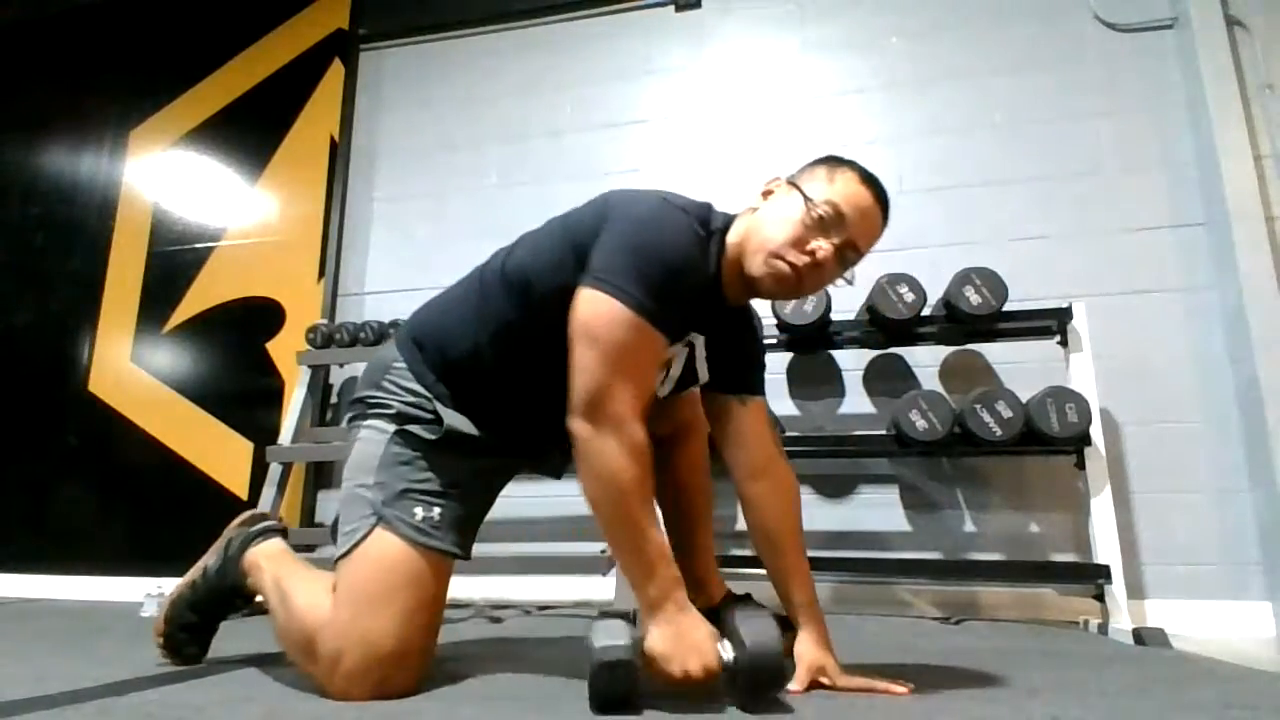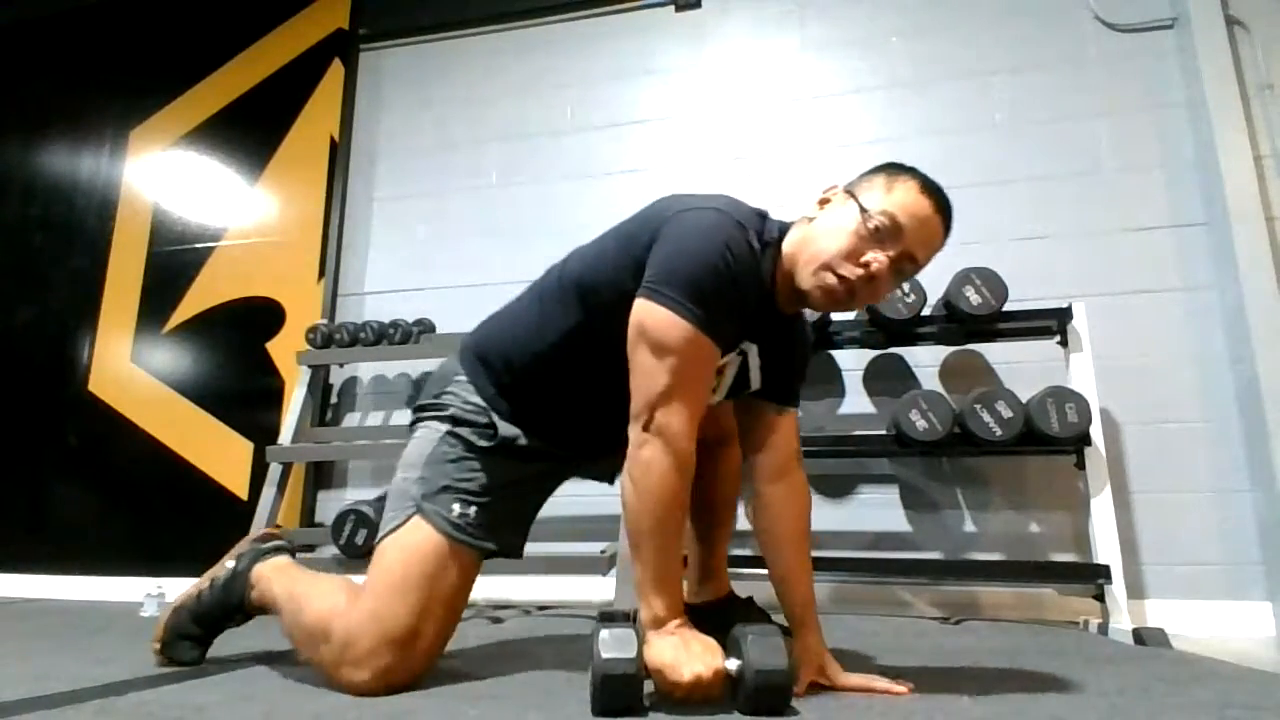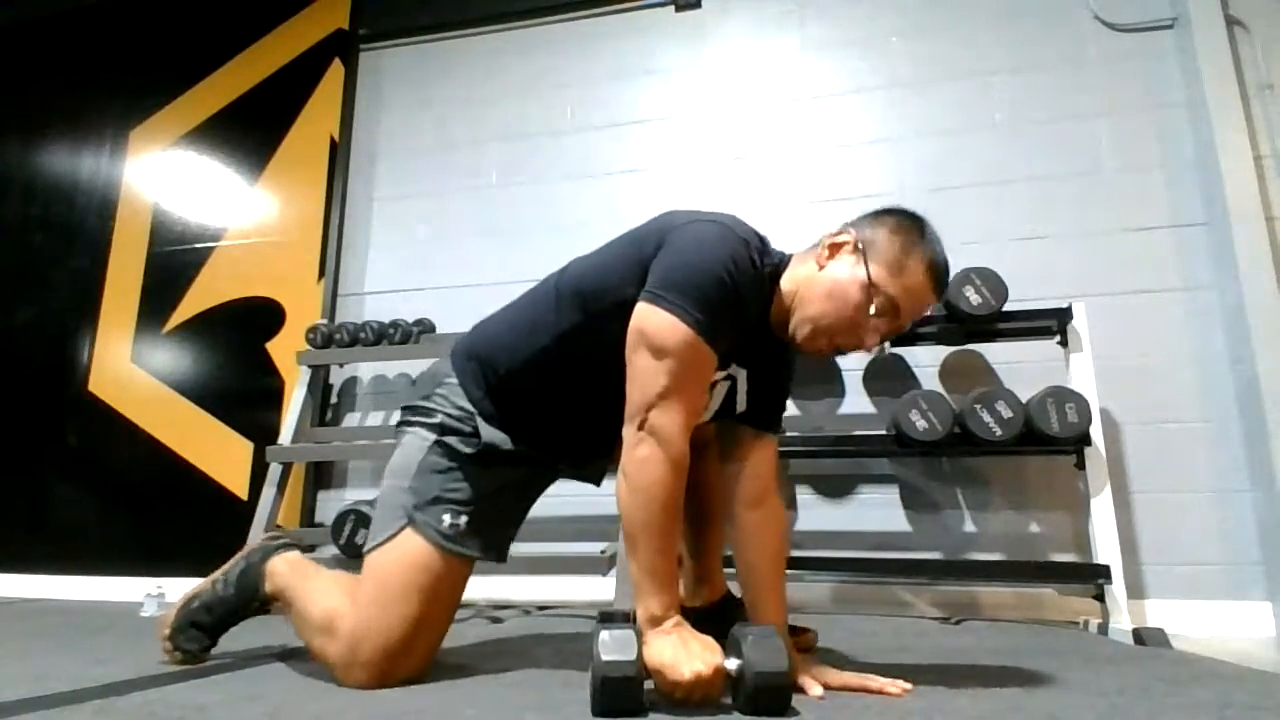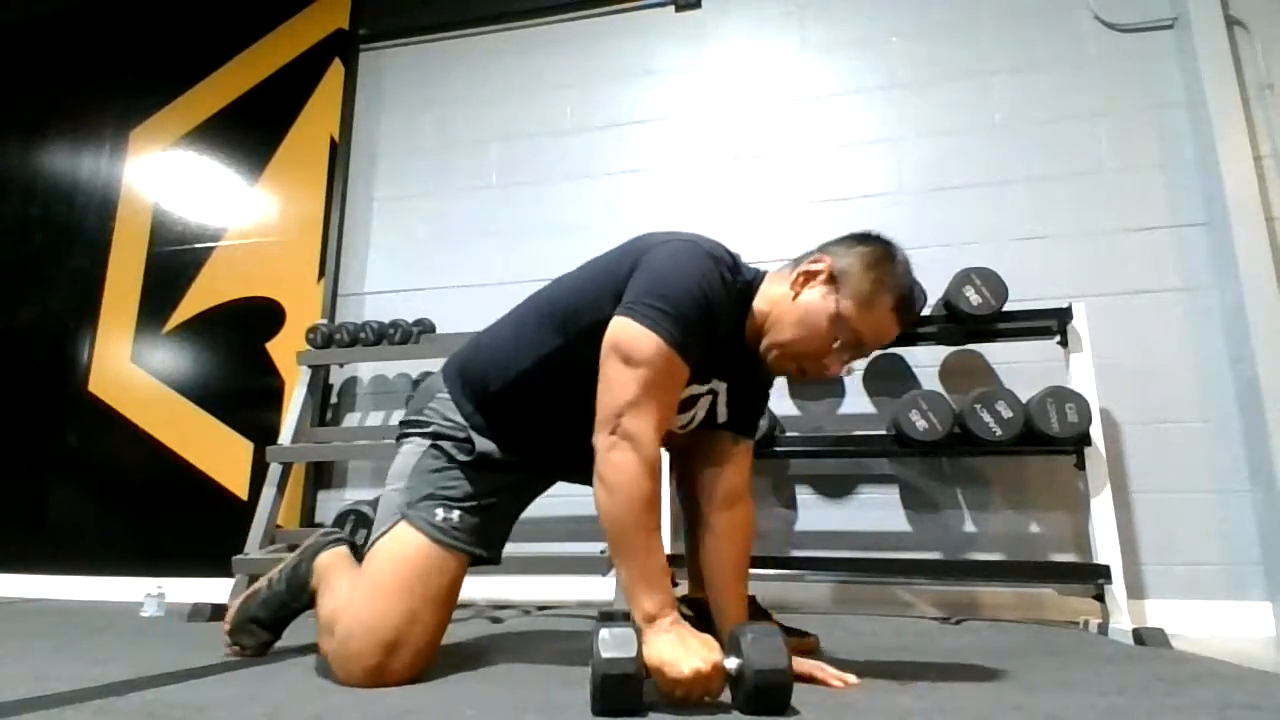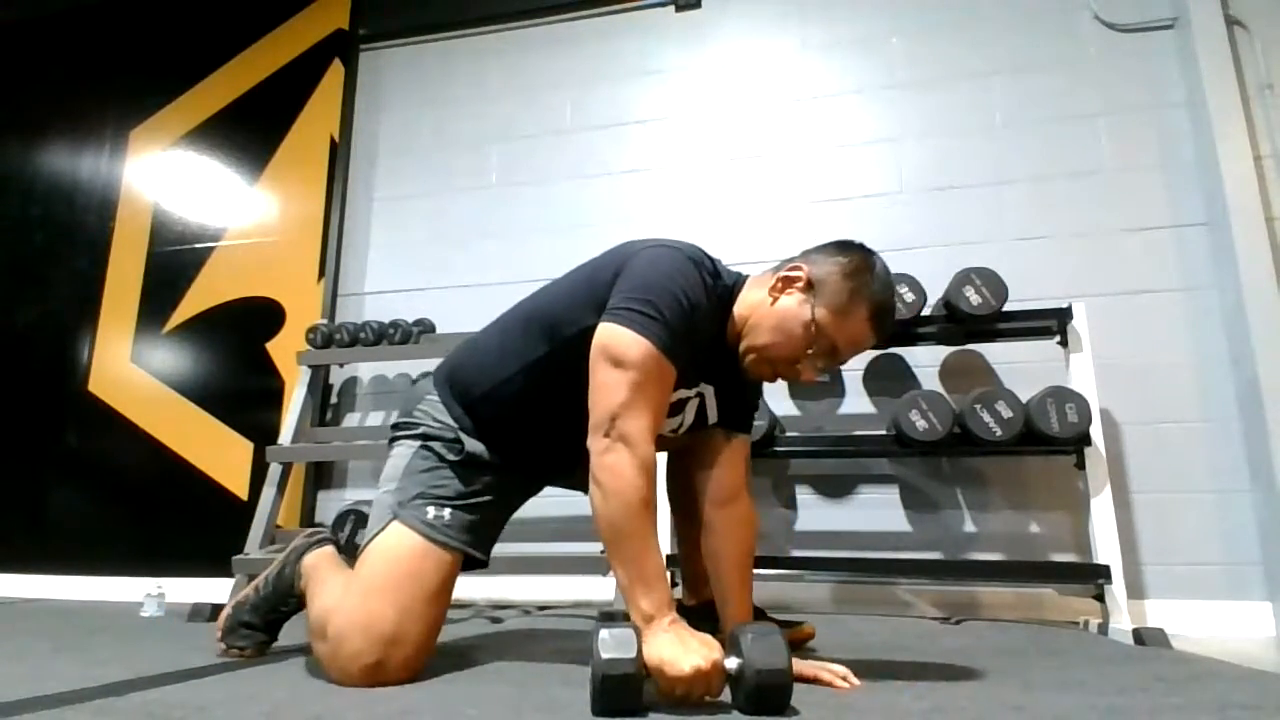
dt=0.4s
person 1, frame 1
left shoulder: (734, 327)
right shoulder: (663, 233)
left elbow: (760, 471)
right elbow: (600, 426)
left wrist: (810, 631)
right wrist: (661, 612)
left hip: (530, 419)
right hip: (430, 405)
right knee: (365, 670)
left ankle: (708, 602)
right ankle: (258, 558)
person 1, frame 2
left shoulder: (785, 332)
right shoulder: (714, 240)
left elbow: (776, 474)
right elbow: (657, 434)
left wrist: (808, 640)
right wrist: (661, 624)
left hip: (582, 426)
right hip: (487, 413)
right knee: (375, 660)
left ankle: (712, 600)
right ankle: (260, 574)
person 1, frame 3
left shoulder: (771, 356)
right shoulder: (715, 257)
left elbow: (752, 495)
right elbow: (653, 436)
left wrist: (778, 646)
right wrist: (659, 626)
left hip: (569, 431)
right hip: (473, 415)
right knee: (373, 657)
left ankle: (705, 601)
right ankle: (278, 571)
person 1, frame 4
left shoulder: (751, 364)
right shoulder: (689, 276)
left elbow: (722, 498)
right elbow: (623, 445)
left wrist: (733, 639)
right wrist: (660, 625)
left hip: (564, 442)
right hip: (469, 428)
right knee: (373, 659)
left ankle: (706, 603)
right ankle: (325, 567)
person 1, frame 5
left shoulder: (739, 366)
right shoulder: (671, 280)
left elbow: (722, 496)
right elbow: (619, 447)
left wrist: (741, 636)
right wrist: (656, 624)
left hip: (558, 443)
right hip: (461, 431)
right knee: (369, 656)
left ankle: (700, 603)
right ankle: (311, 566)
